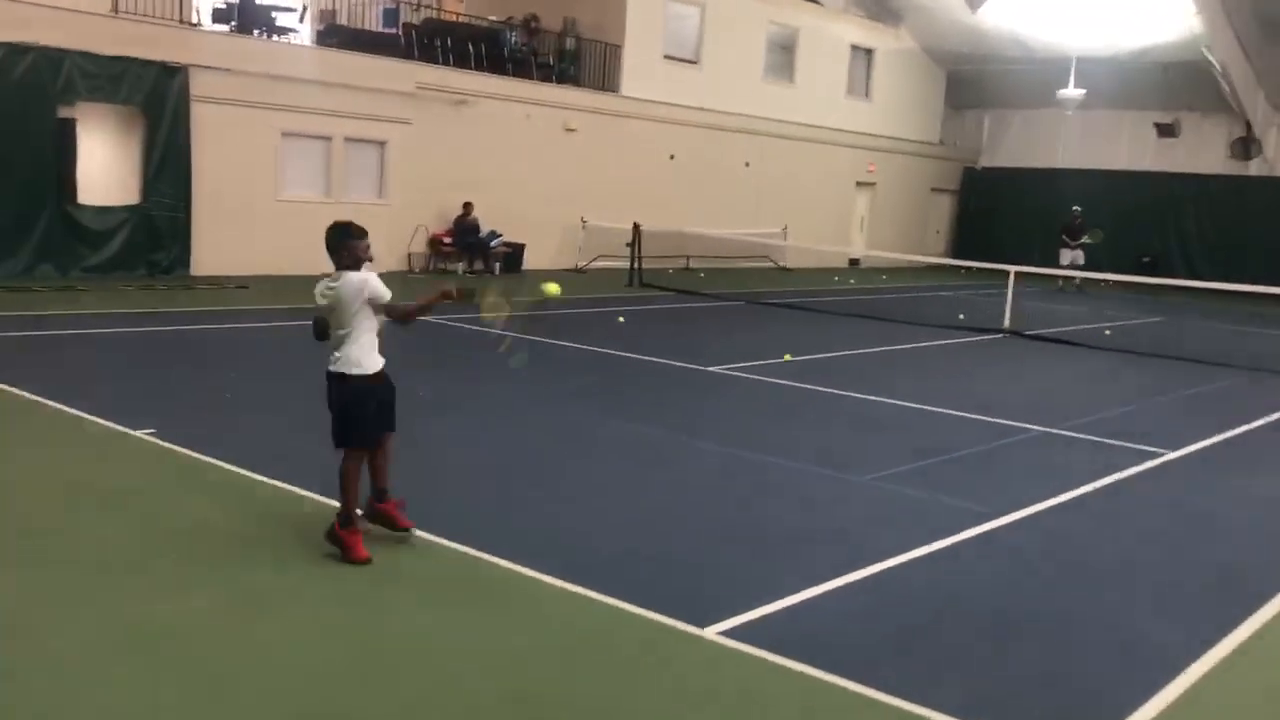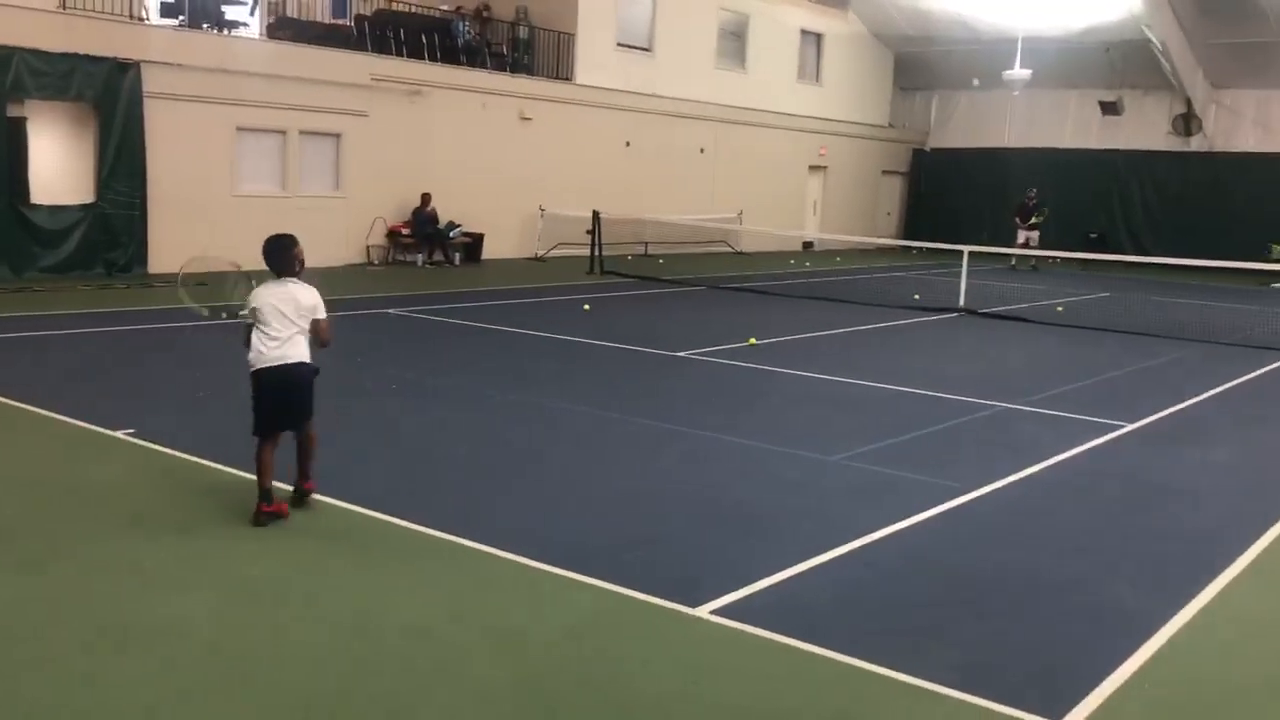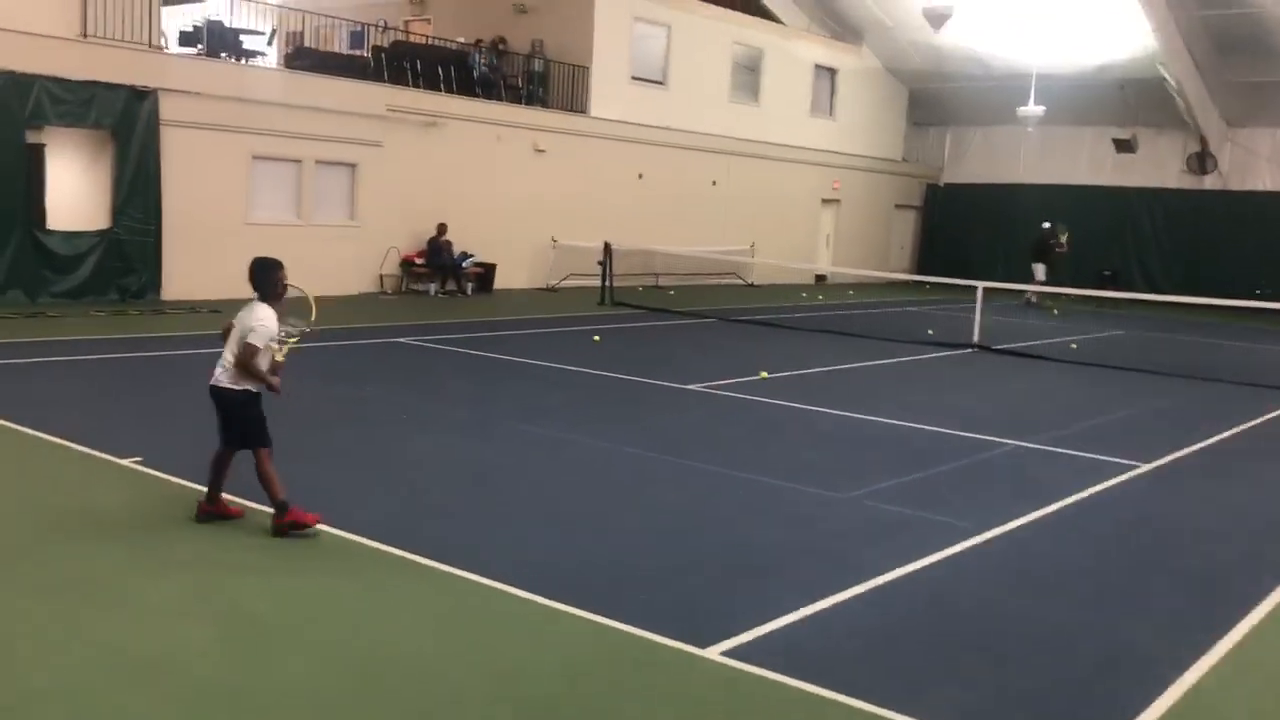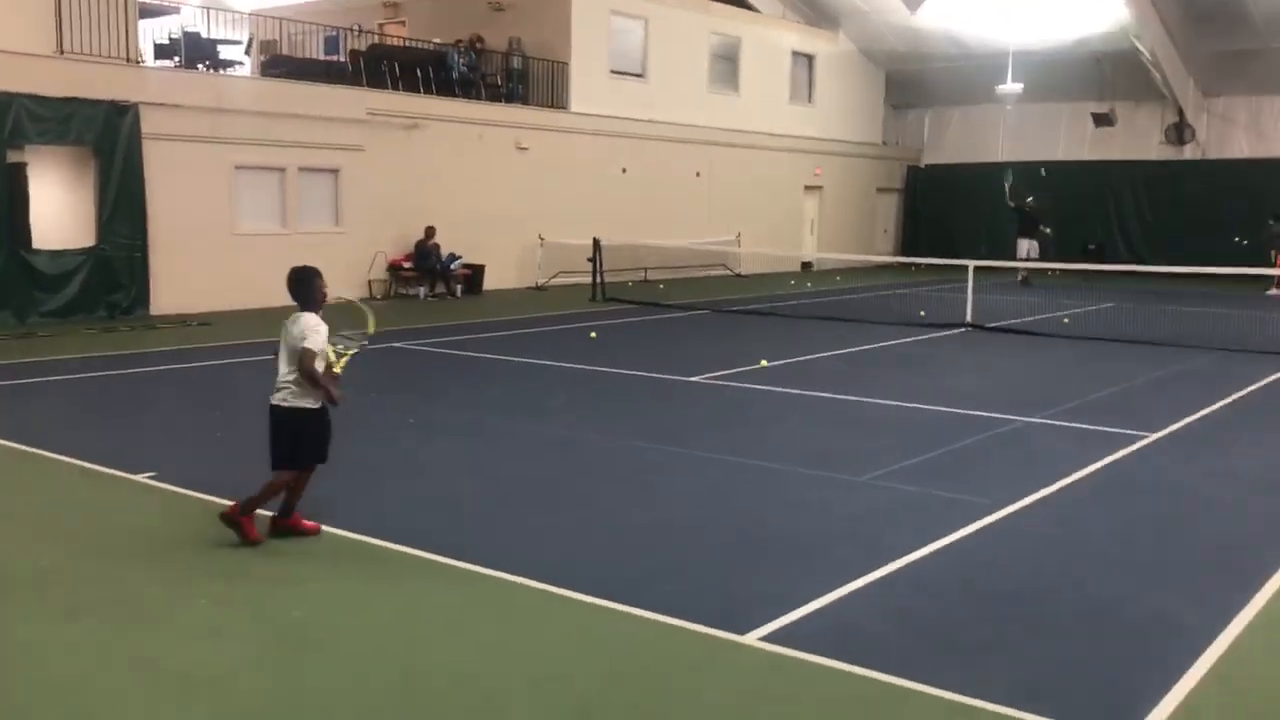
dt=0.7s
person 1, frame 1
left shoulder: (325, 287)
right shoulder: (364, 281)
left elbow: (320, 333)
right elbow: (403, 316)
right wrist: (438, 298)
left hip: (368, 372)
right hip: (355, 376)
left knee: (379, 437)
right knee: (357, 447)
left ankle: (381, 502)
right ankle: (345, 527)
person 1, frame 2
left shoulder: (257, 295)
right shoulder: (309, 294)
left elbow: (248, 335)
right elbow: (324, 339)
left hip: (263, 370)
right hip: (297, 367)
left knee: (269, 436)
right knee: (304, 425)
left ankle: (266, 503)
right ankle: (303, 483)
person 1, frame 3
left shoulder: (250, 309)
right shoulder: (266, 322)
left elbow: (226, 333)
right elbow: (244, 360)
right wrist: (268, 380)
left hip: (223, 386)
right hip: (239, 392)
left knee: (230, 445)
right knee: (262, 450)
left ankle: (211, 503)
right ankle: (285, 514)
person 1, frame 4
left shoulder: (292, 322)
right shoulder: (315, 326)
right elbow: (305, 366)
left wrist: (324, 372)
right wrist: (329, 390)
left hip: (285, 403)
right hip: (300, 407)
left knee: (306, 464)
right knee: (290, 472)
left ankle: (286, 517)
right ankle: (242, 512)
